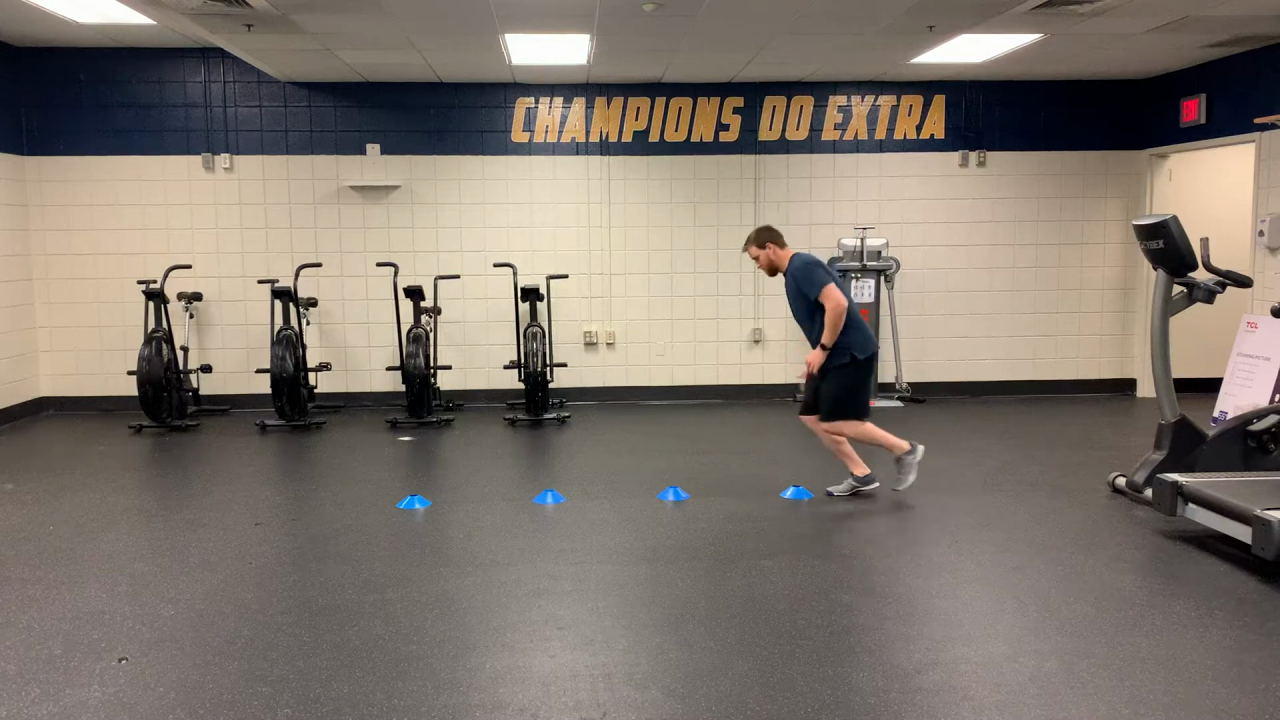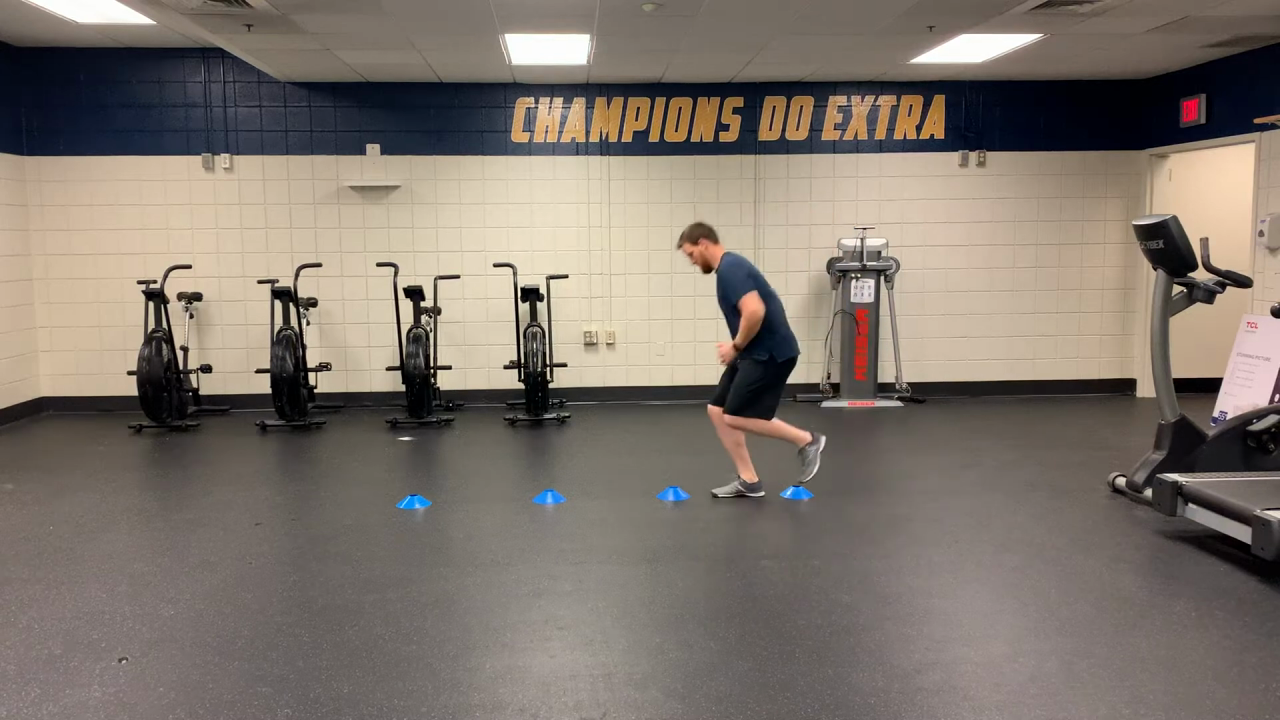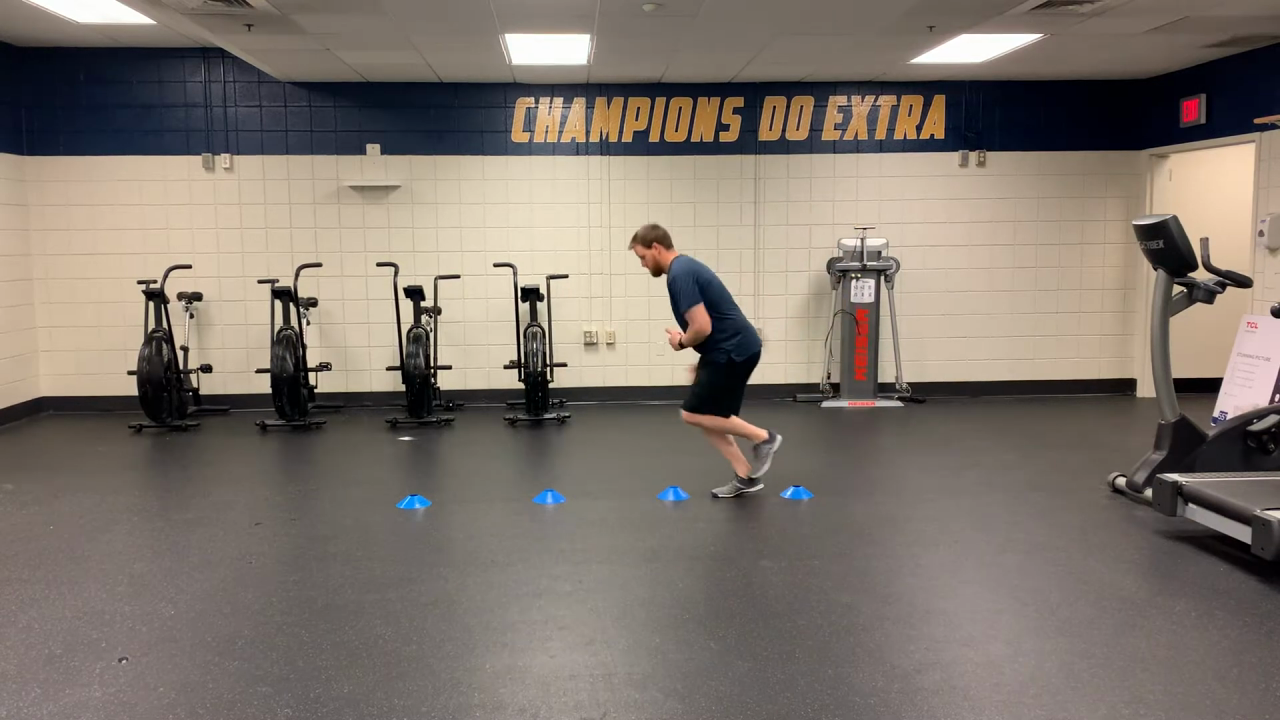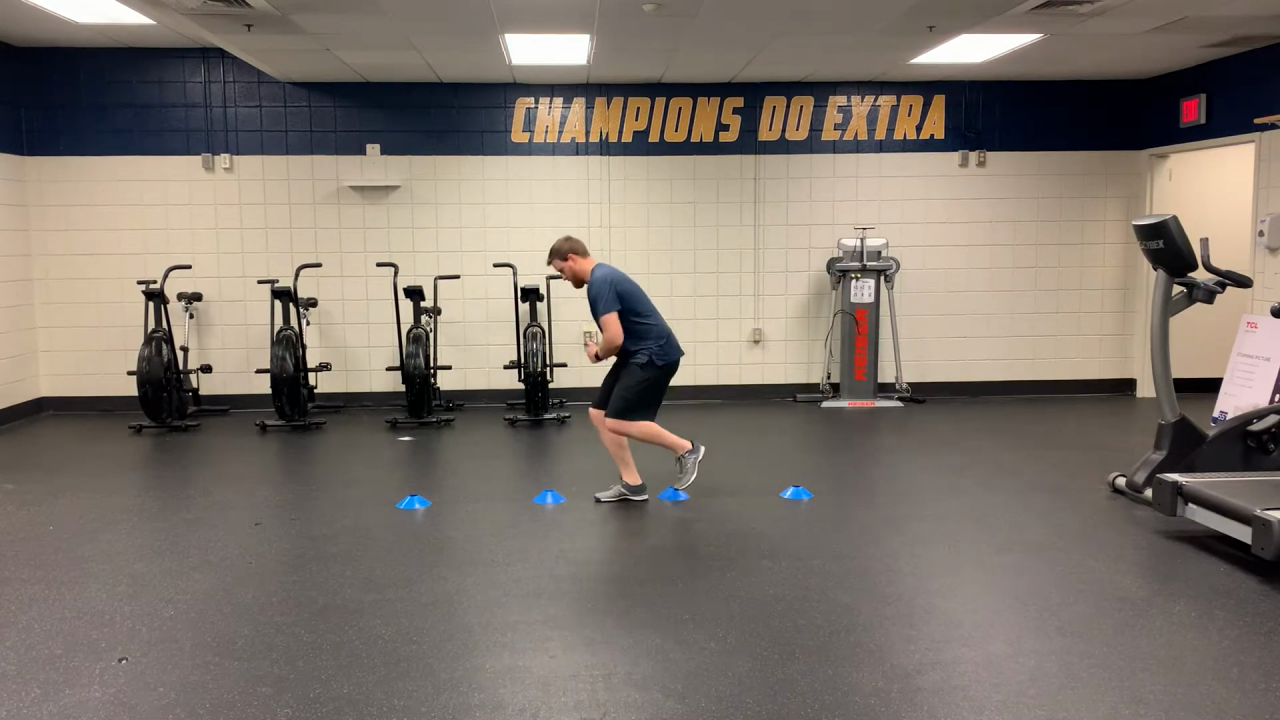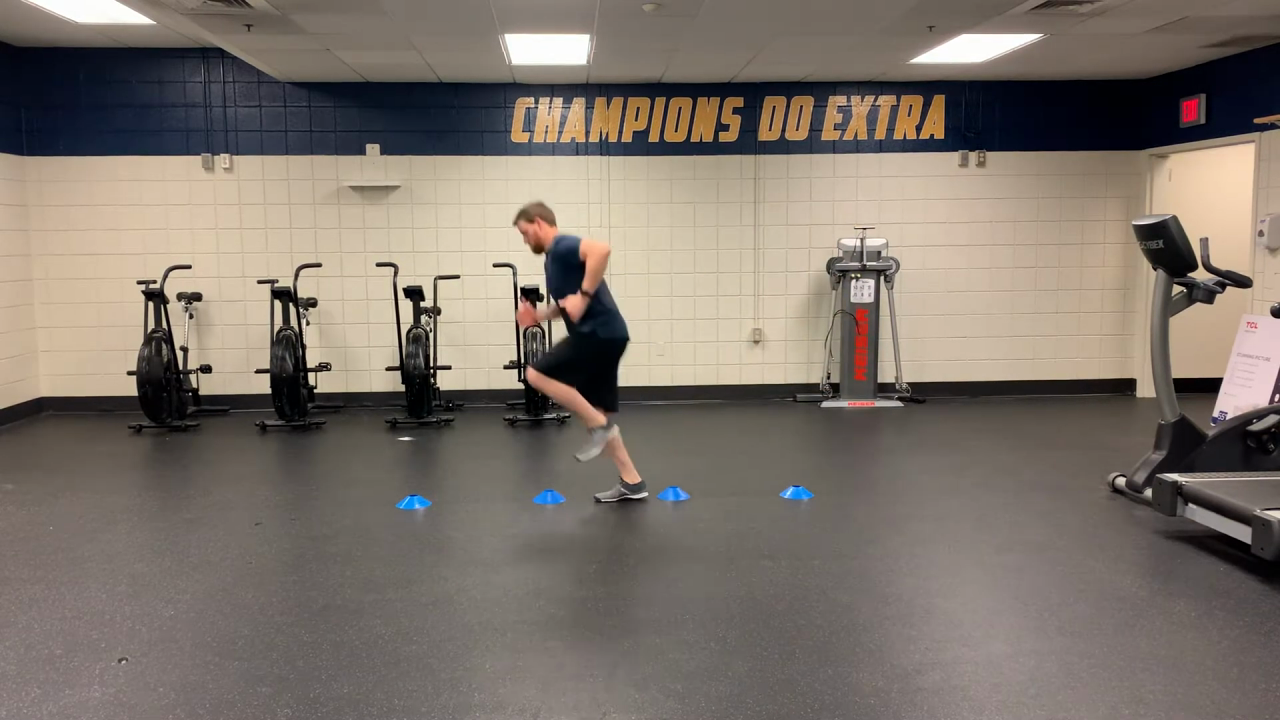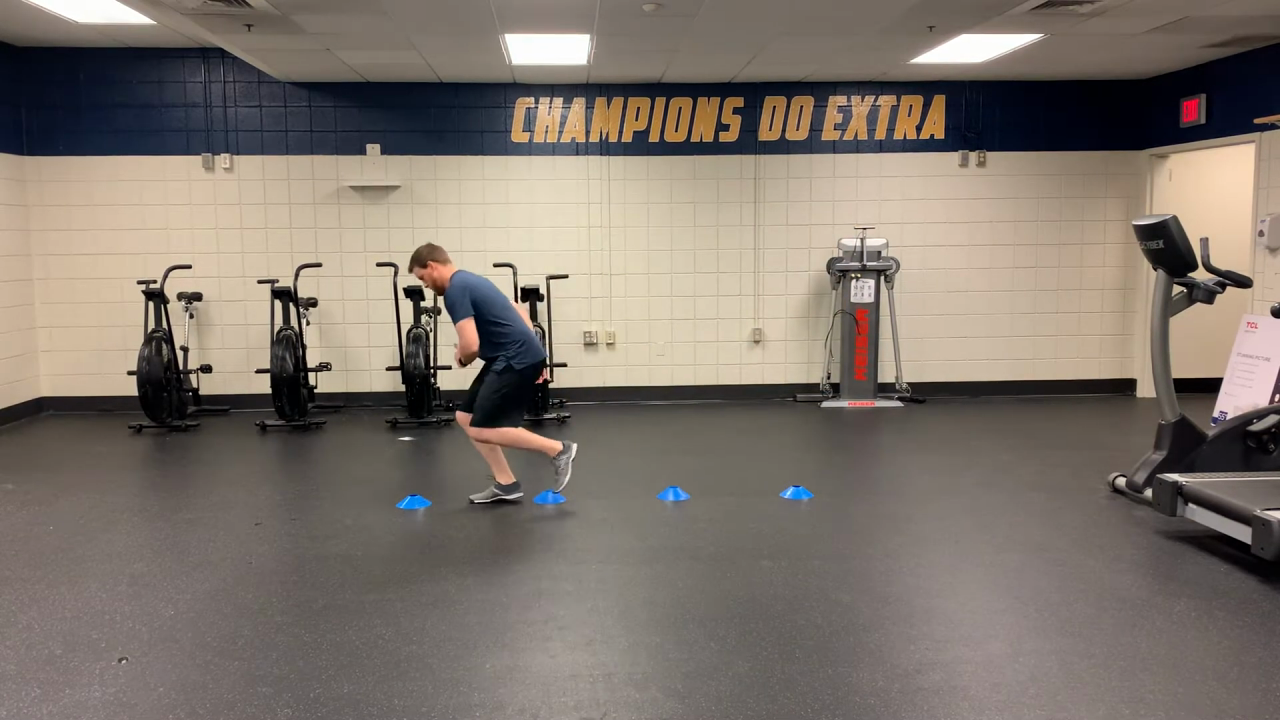
dt=0.7s
person 1, frame 1
left shoulder: (803, 268)
right shoulder: (793, 275)
left elbow: (838, 304)
left wrist: (821, 350)
right wrist: (819, 354)
left hip: (850, 353)
right hip: (836, 355)
left knee: (834, 422)
right knee: (812, 418)
left ankle: (906, 450)
right ankle: (861, 476)
person 1, frame 2
left shoulder: (730, 268)
right shoulder: (729, 268)
left elbow: (756, 313)
left wrist: (736, 347)
left hip: (770, 353)
right hip: (756, 352)
left knee: (735, 418)
right knee: (717, 412)
left ankle: (807, 441)
right ankle: (749, 481)
person 1, frame 3
left shoulder: (680, 275)
right shoulder: (684, 268)
left elbow: (702, 328)
left wrist: (681, 342)
left hip: (733, 351)
right hip: (729, 350)
left knee: (694, 414)
right knee: (713, 418)
left ankle: (762, 437)
right ankle: (745, 477)
person 1, frame 4
left shoulder: (600, 283)
right shoulder: (603, 277)
left elbow: (615, 338)
left wrist: (598, 353)
right wrist: (603, 351)
left hip: (654, 355)
right hip: (641, 354)
left knee: (617, 422)
right knee: (599, 414)
left ankle: (686, 449)
right ankle: (633, 484)
person 1, frame 5
left shoulder: (563, 246)
right shoulder: (556, 254)
left elbow: (600, 250)
left wrist: (583, 296)
right wrist: (540, 316)
left hip: (599, 334)
right hip: (599, 335)
left knee: (537, 376)
right knee: (598, 414)
left ankle: (599, 422)
right ankle: (631, 482)
person 1, frame 6
left shoulder: (455, 292)
right shoulder: (469, 281)
left elbow: (471, 345)
right elbow: (517, 310)
left wrist: (461, 358)
right wrist: (535, 355)
left hip: (516, 361)
right hip: (515, 358)
left knee: (481, 430)
right knee: (465, 417)
left ankle: (558, 449)
right ankle: (506, 484)
